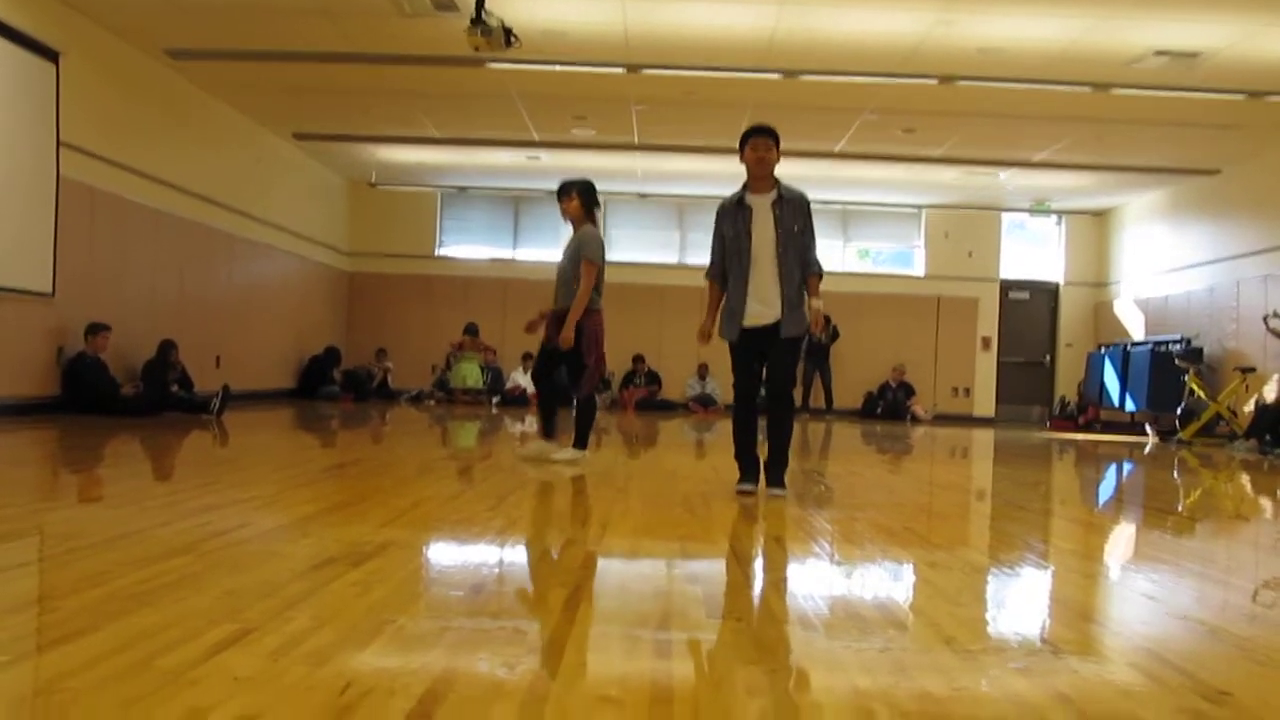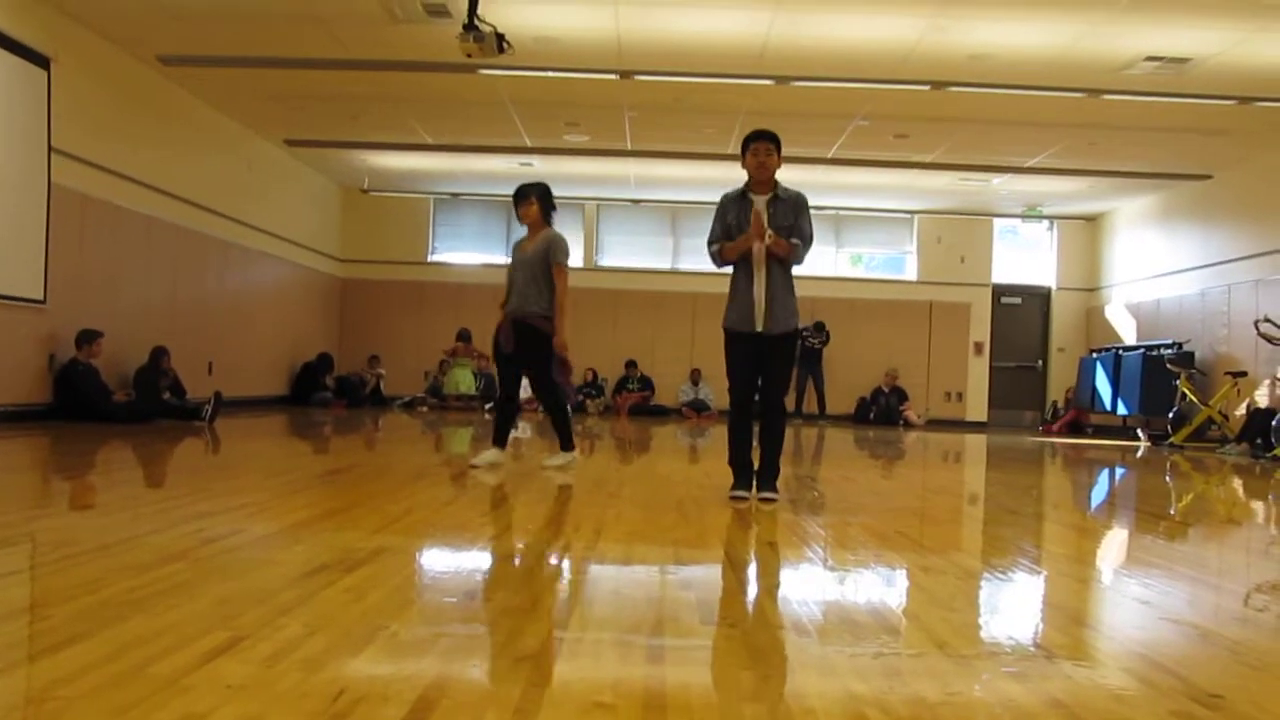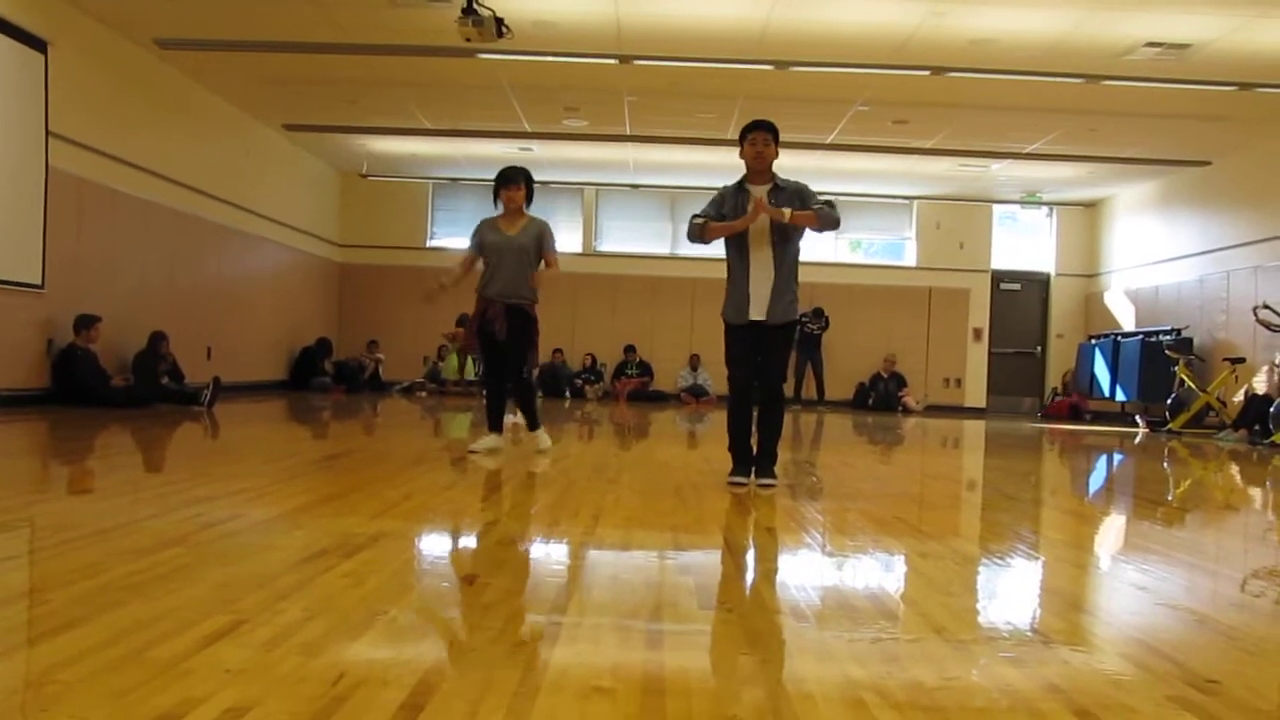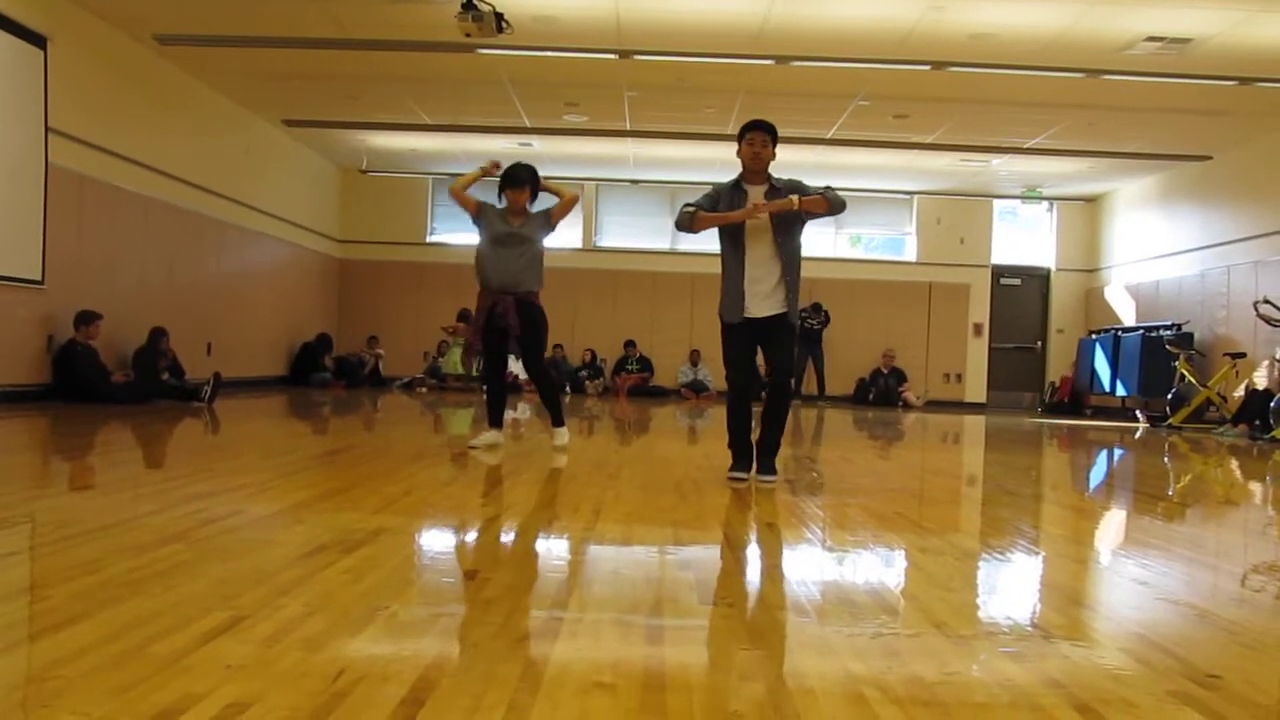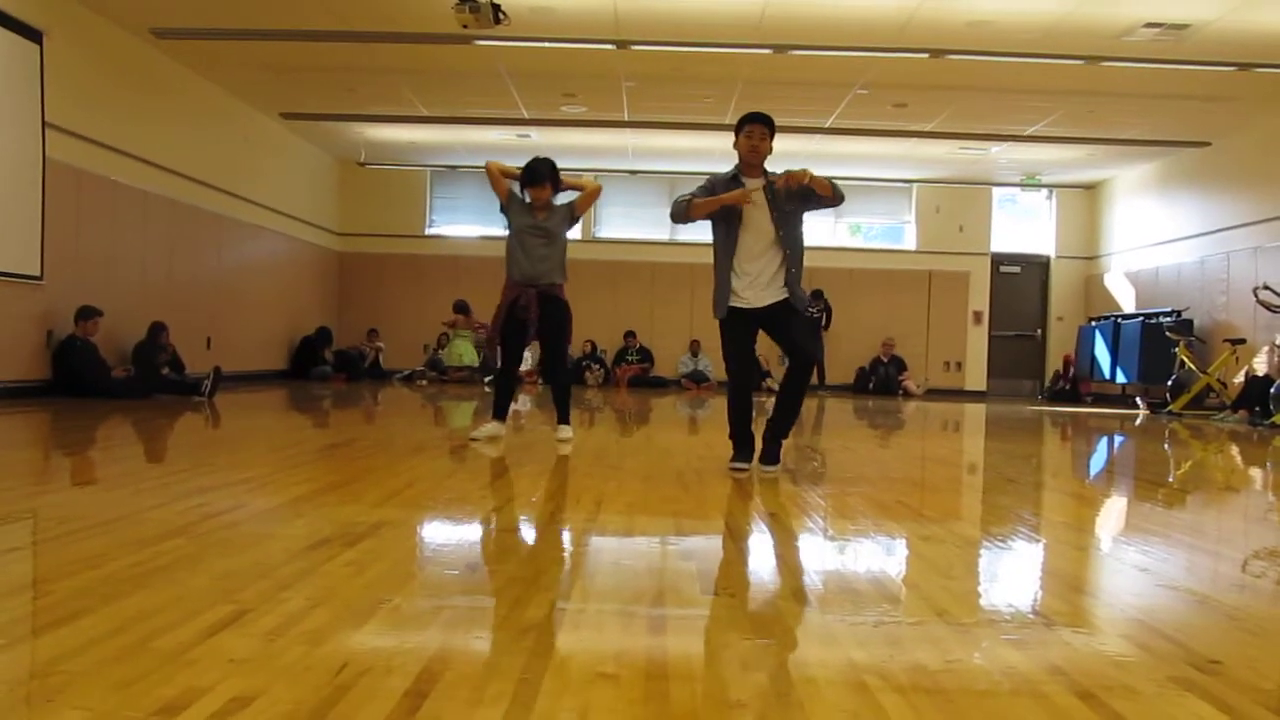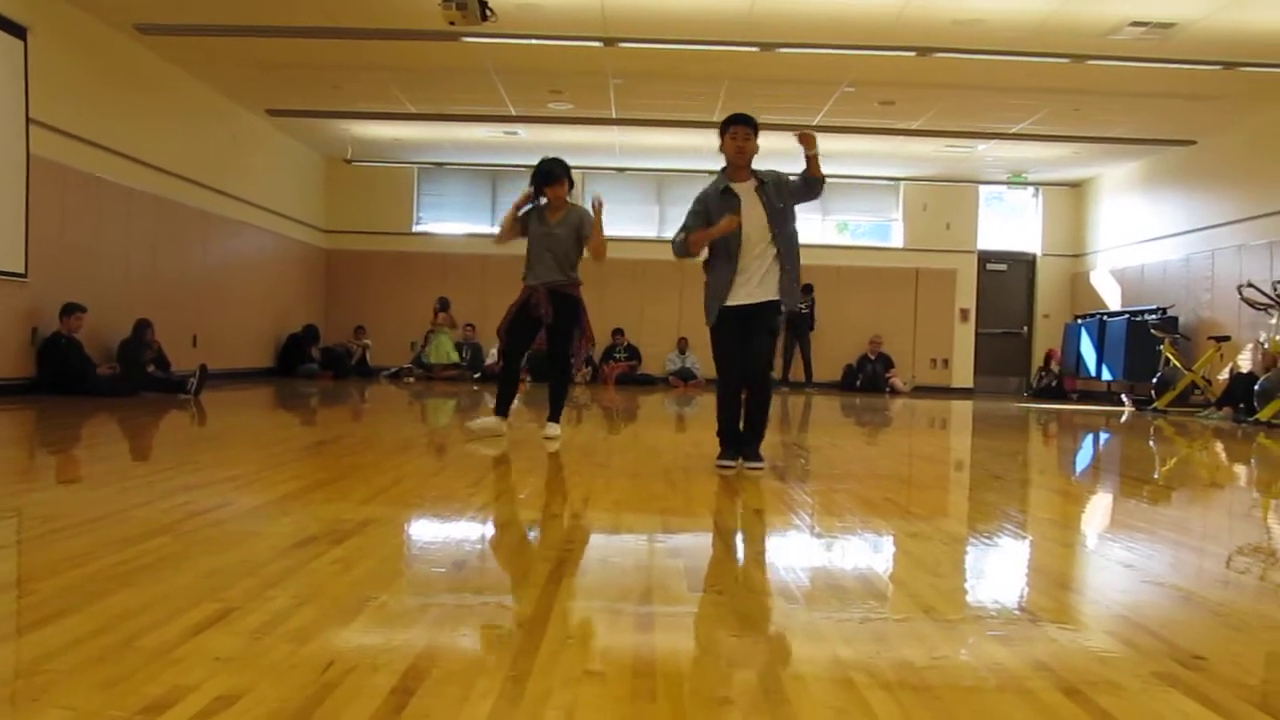
dt=0.4s
person 1, frame 1
left shoulder: (797, 203)
right shoulder: (728, 209)
left elbow: (809, 261)
right elbow: (718, 269)
left wrist: (814, 301)
right wrist: (710, 316)
left hip: (786, 319)
right hip: (742, 321)
left knee: (780, 394)
right knee: (745, 396)
left ankle: (776, 473)
right ankle: (747, 471)
person 1, frame 2
left shoulder: (795, 203)
right shoulder: (730, 203)
left elbow: (799, 251)
right elbow: (717, 253)
left wrist: (766, 235)
right wrist: (748, 236)
left hip: (781, 320)
right hip: (740, 321)
left knee: (773, 400)
right knee: (741, 399)
left ankle: (768, 478)
right ankle: (741, 476)
person 1, frame 3
left shoulder: (796, 193)
right shoulder: (728, 196)
left elbow: (831, 218)
right elbow: (696, 230)
left wrist: (781, 215)
right wrist: (743, 222)
left hip: (780, 310)
right hip: (739, 311)
left knee: (772, 388)
right knee: (740, 387)
left ankle: (766, 463)
right ankle: (740, 462)
person 1, frame 4
left shoulder: (791, 191)
right shoulder: (723, 194)
left elbow: (837, 203)
right elbow: (684, 220)
left wrist: (790, 204)
right wrist: (735, 216)
left hip: (779, 309)
right hip: (737, 310)
left knee: (780, 382)
right knee: (739, 384)
left ankle: (767, 457)
right ankle: (740, 457)
person 1, frame 5
left shoulder: (788, 189)
right shoulder: (719, 185)
left elbow: (835, 197)
right elbow: (678, 212)
left wrist: (807, 177)
right wrist: (727, 199)
left hip: (779, 298)
right hip: (735, 302)
left knee: (805, 357)
right knee: (740, 377)
left ankle: (774, 439)
right ankle: (742, 447)
person 1, frame 6
left shoulder: (776, 185)
right shoulder: (711, 197)
left elbow: (812, 189)
right elbow: (681, 248)
left wrist: (811, 155)
right wrist: (715, 231)
left hip: (766, 298)
right hip: (726, 302)
left knee: (758, 371)
right knee: (729, 376)
left ankle: (751, 444)
right ankle: (729, 444)
person 2, frame 1
left shoulder: (589, 236)
right shoulder: (575, 238)
left elbow: (586, 285)
left wrist: (570, 325)
right wrist: (544, 315)
left hip: (582, 322)
right hip: (563, 319)
left knee: (581, 384)
right knee: (541, 375)
left ankle: (579, 447)
right ankle: (546, 439)
person 2, frame 2
left shoulder: (554, 241)
right shoulder: (518, 246)
left elbow: (561, 289)
left wrist: (560, 332)
right wrist: (503, 316)
left hip: (538, 327)
right hip: (511, 326)
left knee: (546, 390)
right knee: (506, 391)
left ankle: (567, 449)
right ankle: (498, 448)
person 2, frame 3
left shoulder: (539, 228)
right shoulder: (485, 228)
left elbow: (554, 267)
right elbow: (467, 265)
left wrist: (544, 276)
right wrist: (446, 283)
left hip: (520, 312)
right hip: (488, 310)
left knee: (518, 374)
right knee: (493, 375)
left ankle: (535, 428)
right ankle: (495, 433)
person 2, frame 4
left shoulder: (541, 221)
right shoulder: (488, 215)
left elbow: (572, 197)
right elbow: (455, 191)
left wrist: (545, 186)
right wrist: (483, 173)
left hip: (527, 303)
right hip: (493, 303)
left knee: (536, 366)
right knee: (494, 368)
left ankle: (559, 426)
right ankle: (495, 429)
person 2, frame 5
left shoulder: (564, 213)
right shoulder: (514, 207)
left elbow: (595, 187)
right elbow: (491, 167)
left wrist: (564, 182)
right wrist: (521, 175)
left hip: (551, 296)
right hip: (516, 295)
left knee: (555, 362)
right knee: (509, 360)
left ankle: (564, 423)
right ankle: (498, 421)
person 2, frame 6
left shoulder: (580, 216)
right shoulder: (532, 215)
left elbow: (598, 255)
right elbow: (501, 239)
left wrist: (598, 218)
right wrist: (517, 206)
left hip: (565, 296)
right hip: (532, 294)
left knee: (559, 360)
right knee: (510, 353)
left ankle: (553, 420)
right ankle: (499, 418)
